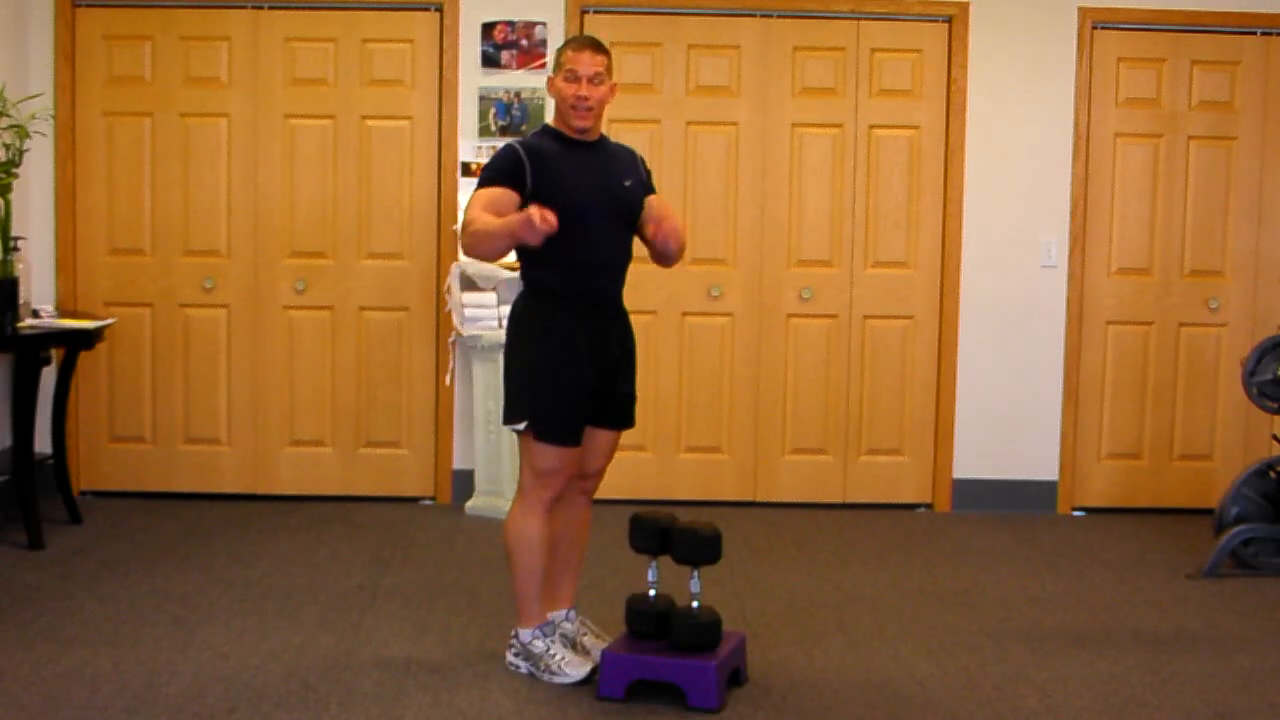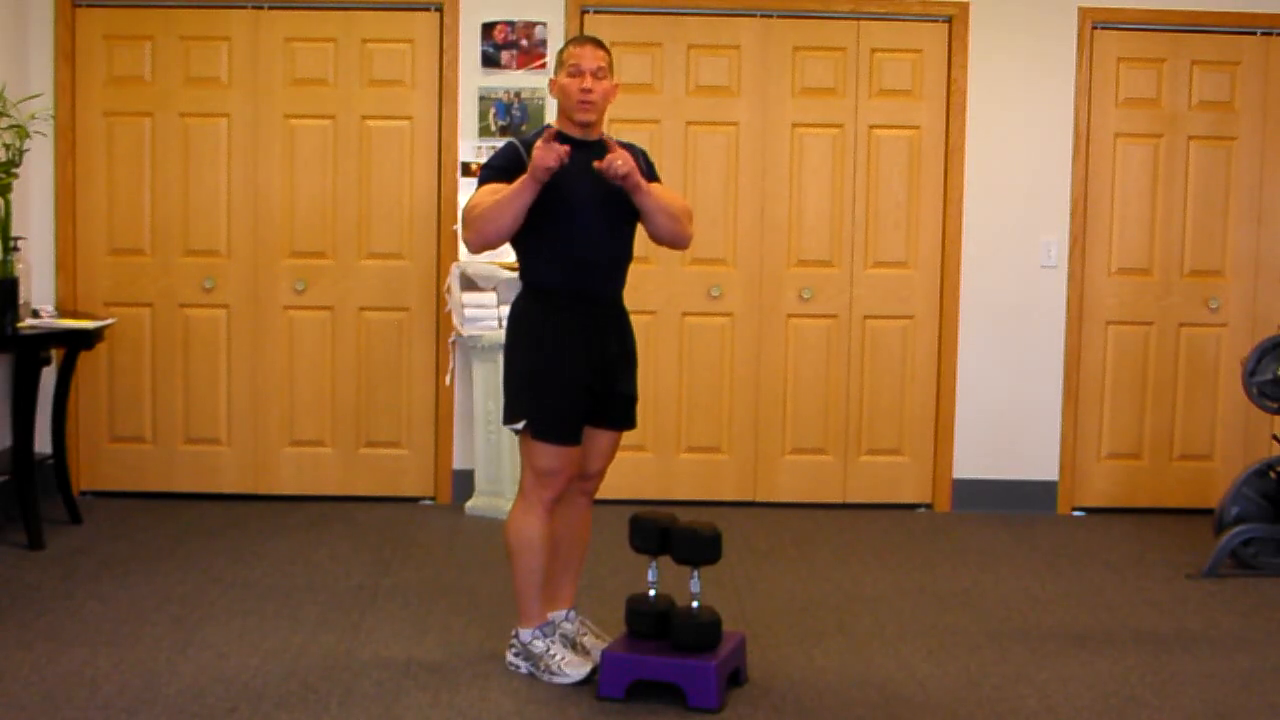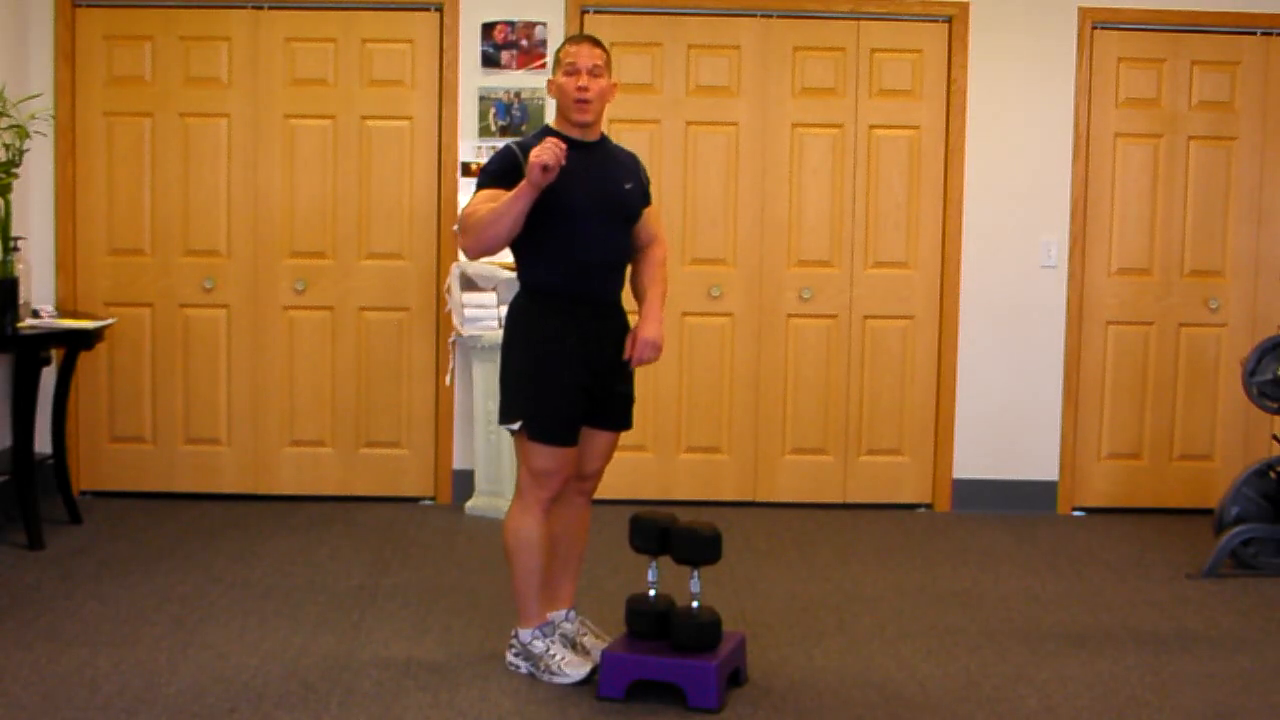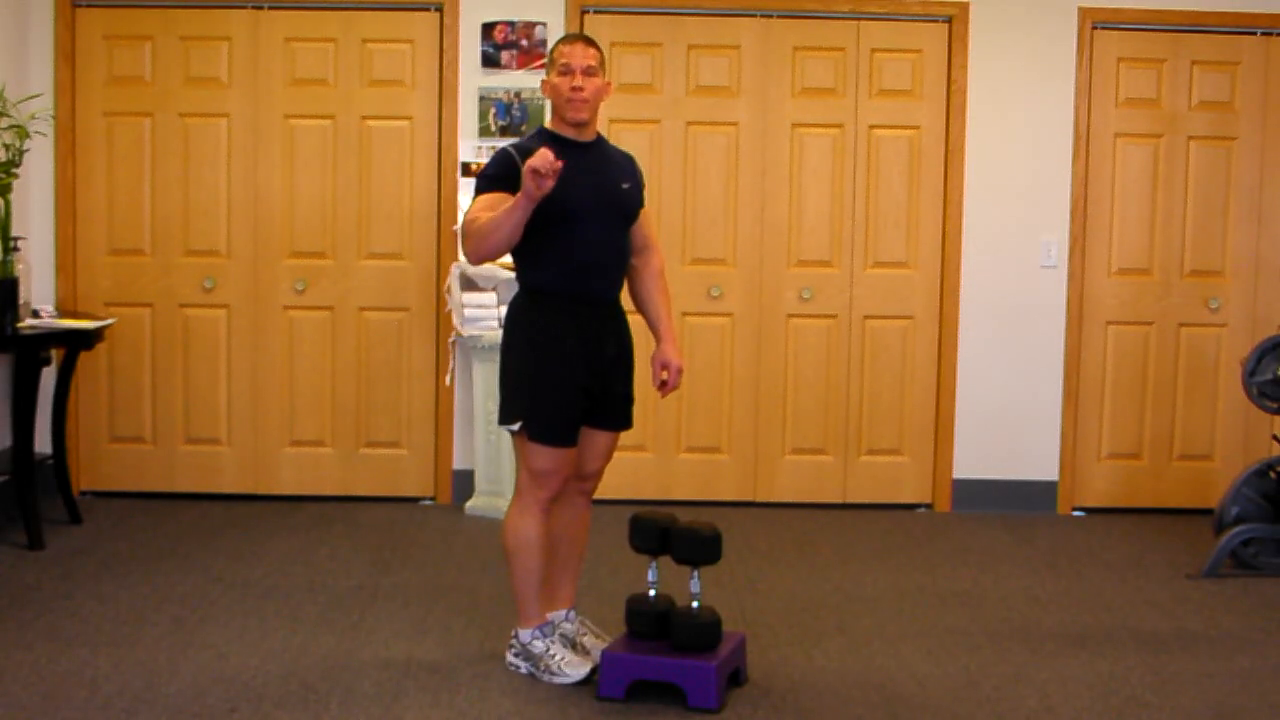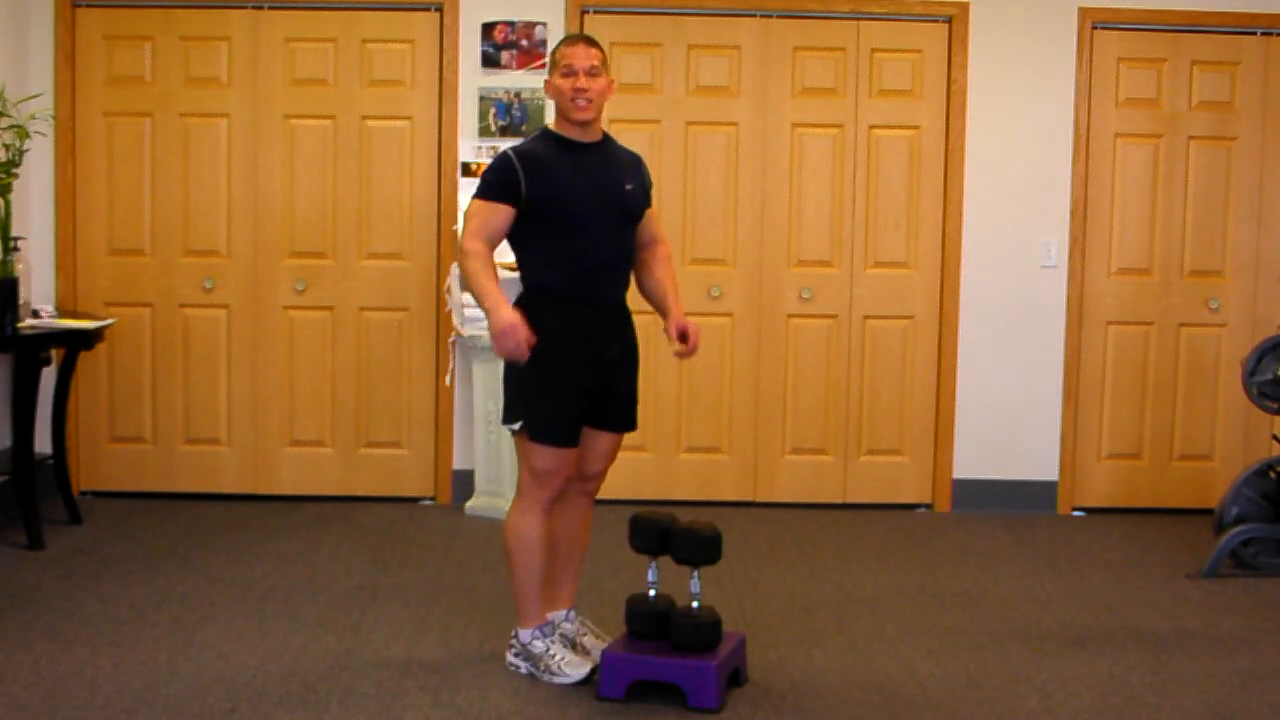
dt=1s
person 1, frame 1
left shoulder: (627, 163)
right shoulder: (523, 156)
left elbow: (662, 241)
right elbow: (473, 233)
left wrist: (670, 236)
right wrist: (517, 224)
left hip: (611, 328)
right hip: (550, 328)
left knee: (583, 482)
right knee: (544, 484)
left ankle: (562, 614)
right ankle: (529, 635)
person 1, frame 2
left shoulder: (632, 157)
right shoulder: (521, 152)
left elbow: (680, 233)
right elbow: (476, 234)
left wrist: (634, 184)
right wrist: (533, 177)
left hip: (611, 327)
right hip: (548, 328)
left knee: (584, 481)
right knee: (545, 485)
left ankle: (562, 614)
right ankle: (529, 635)
person 1, frame 3
left shoulder: (628, 166)
right shoulder: (521, 156)
left elbow: (651, 245)
right elbow: (473, 241)
left wrist: (651, 316)
right wrist: (531, 183)
left hip: (608, 333)
right hip: (545, 331)
left knee: (583, 483)
right knee: (542, 488)
left ankle: (561, 614)
right ankle: (528, 635)
person 1, frame 4
left shoulder: (623, 166)
right shoulder: (518, 159)
left elbow: (644, 256)
right elbow: (475, 247)
left wrist: (666, 338)
right wrist: (529, 196)
left hip: (608, 331)
right hip: (545, 332)
left knee: (582, 483)
right knee: (541, 485)
left ankle: (562, 615)
right ankle: (528, 635)
person 1, frame 5
left shoulder: (629, 166)
right shoulder: (520, 163)
left elbow: (650, 247)
right elbow: (473, 245)
left wrist: (672, 308)
right wrist: (497, 308)
left hip: (613, 333)
right hip: (550, 336)
left knee: (585, 482)
right knee: (542, 487)
left ankle: (561, 614)
right ankle: (528, 636)
